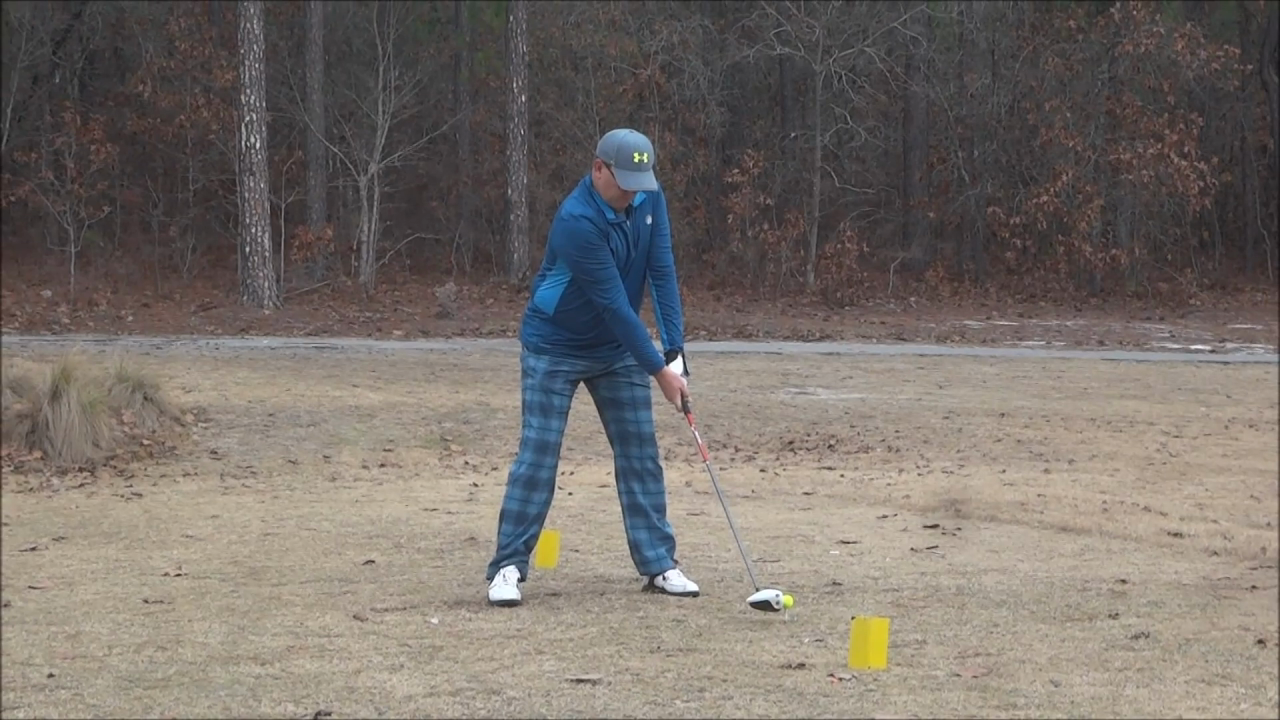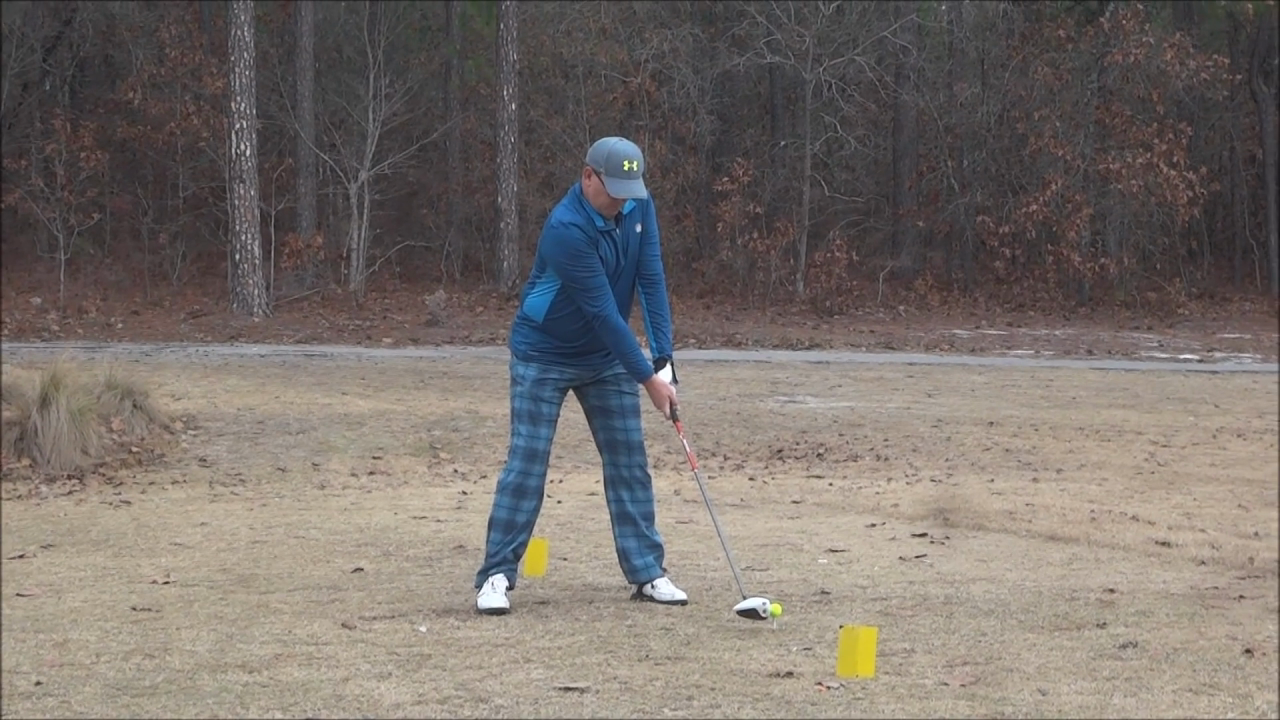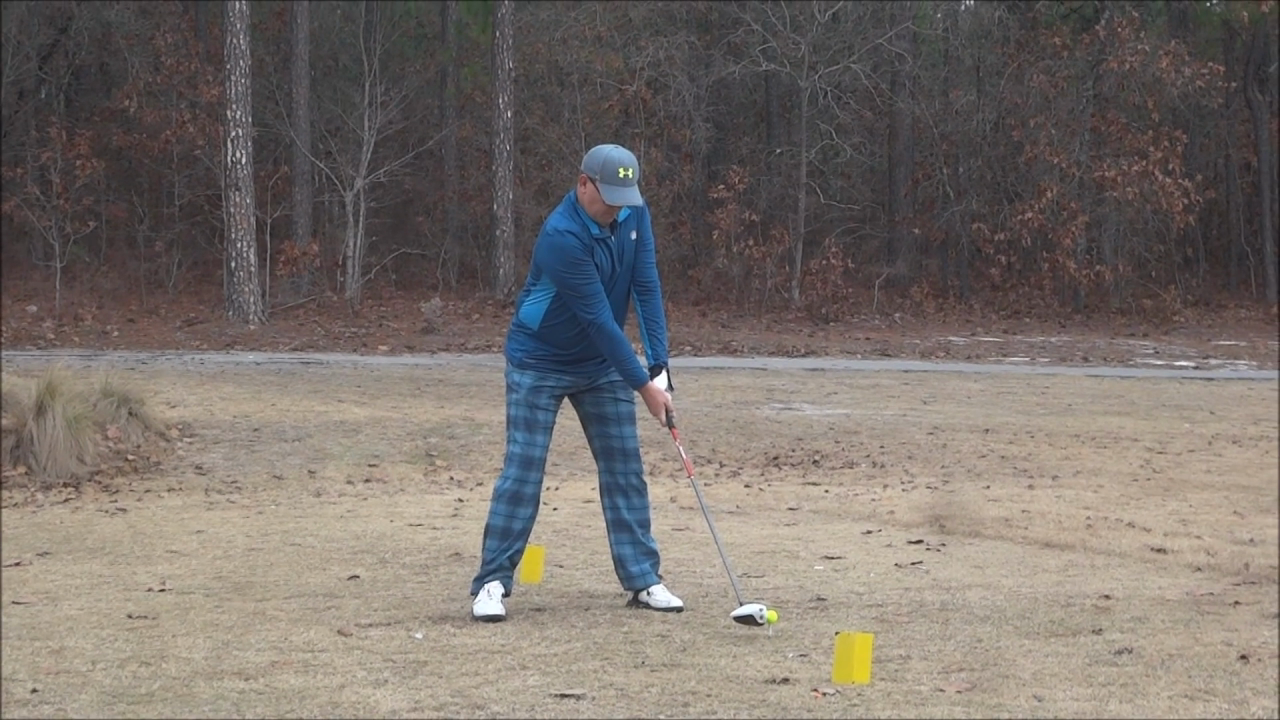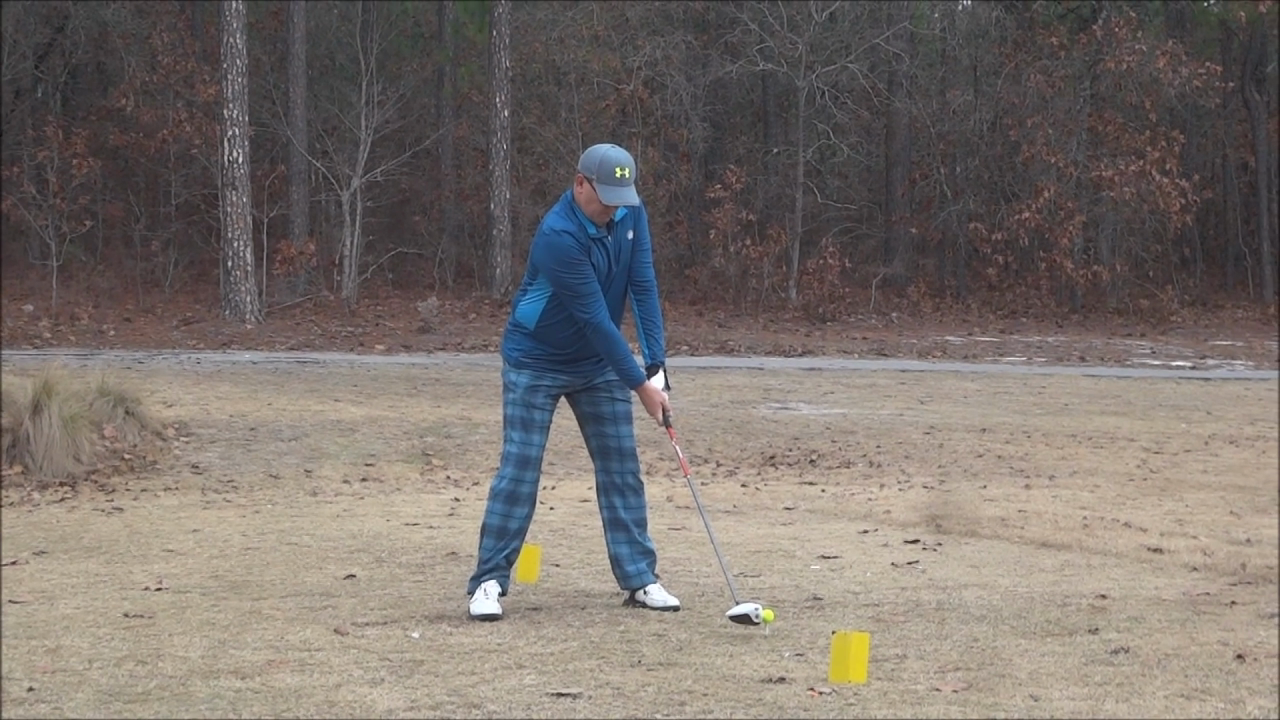
dt=0.7s
person 1, frame 1
left shoulder: (649, 199)
right shoulder: (576, 221)
left elbow: (662, 273)
right elbow: (612, 303)
left wrist: (675, 350)
right wrist: (658, 369)
left hip: (618, 348)
right hip: (554, 348)
left knee: (640, 454)
right knee: (537, 455)
left ankle: (658, 564)
right ankle: (508, 567)
person 1, frame 2
left shoulder: (639, 206)
right shoulder: (566, 228)
left elbow: (652, 281)
right elbow: (603, 311)
left wrist: (664, 358)
right wrist: (647, 378)
left hip: (607, 355)
right hip: (544, 356)
left knee: (629, 462)
right knee: (527, 463)
left ankle: (647, 572)
right ankle: (496, 575)
person 1, frame 3
left shoulder: (633, 214)
right shoulder: (562, 236)
left elbow: (647, 288)
right elbow: (598, 318)
left wrist: (659, 365)
right wrist: (643, 385)
left hip: (602, 362)
right hip: (539, 363)
left knee: (625, 470)
right knee: (522, 471)
left ankle: (642, 579)
right ankle: (492, 583)
person 1, frame 4
left shoulder: (630, 213)
right shoulder: (558, 235)
left elbow: (643, 287)
right elbow: (594, 318)
left wrist: (656, 364)
right wrist: (640, 384)
left hip: (598, 361)
right hip: (536, 362)
left knee: (621, 468)
right knee: (519, 470)
left ankle: (639, 579)
right ankle: (488, 582)
